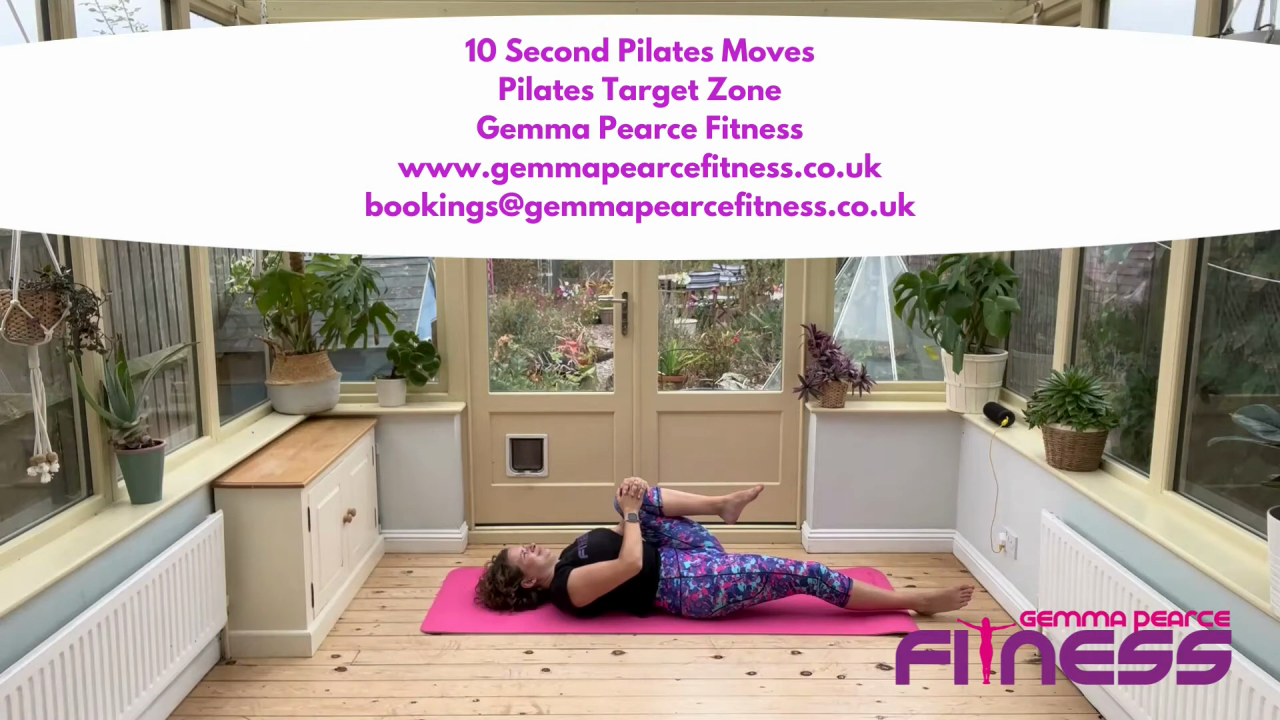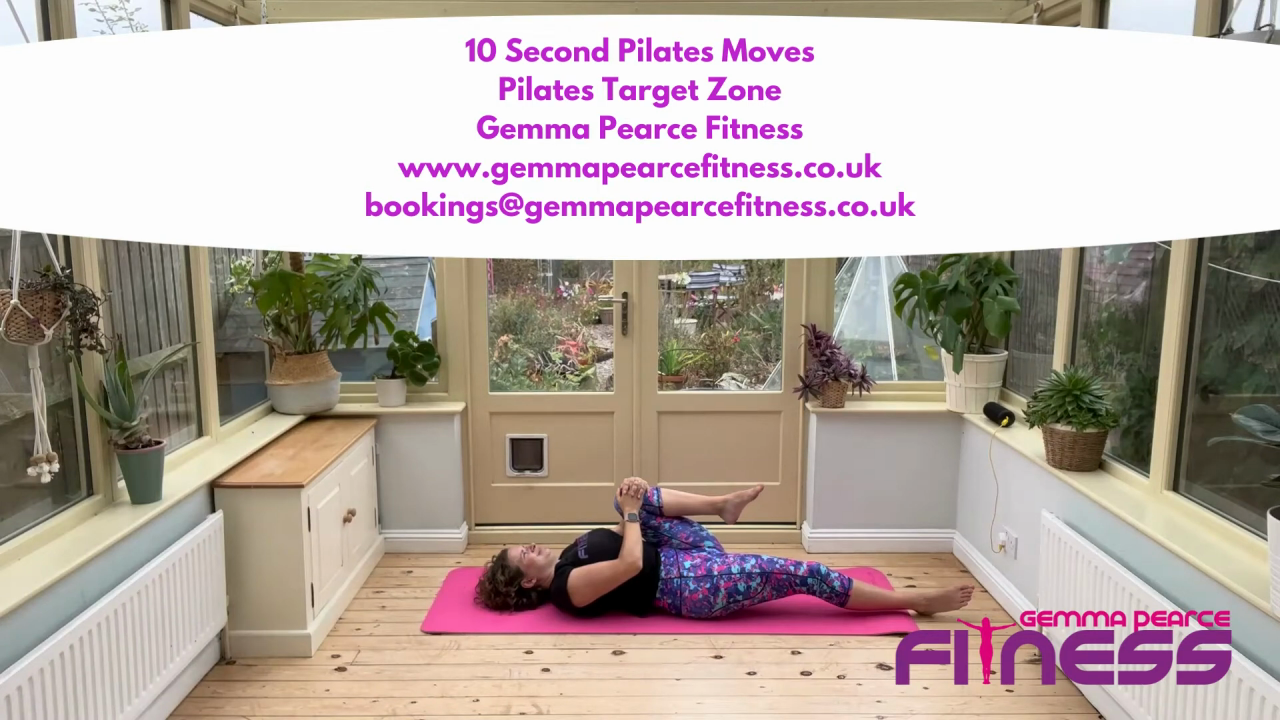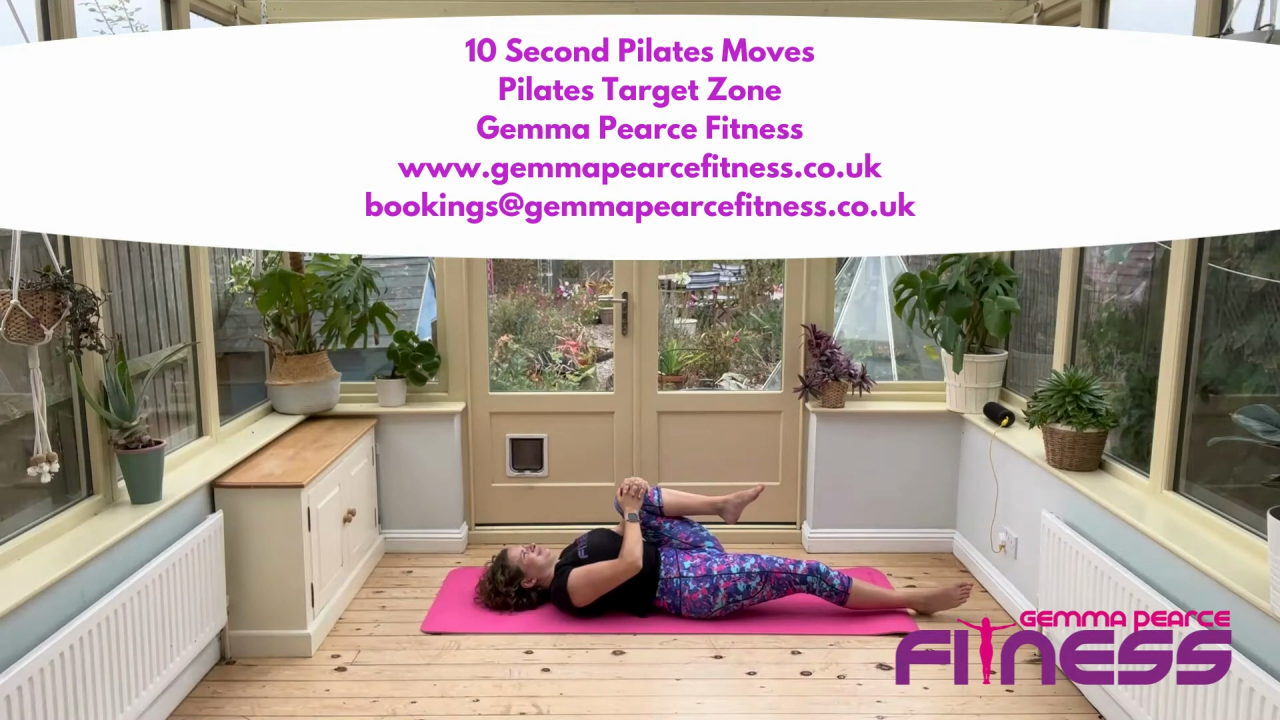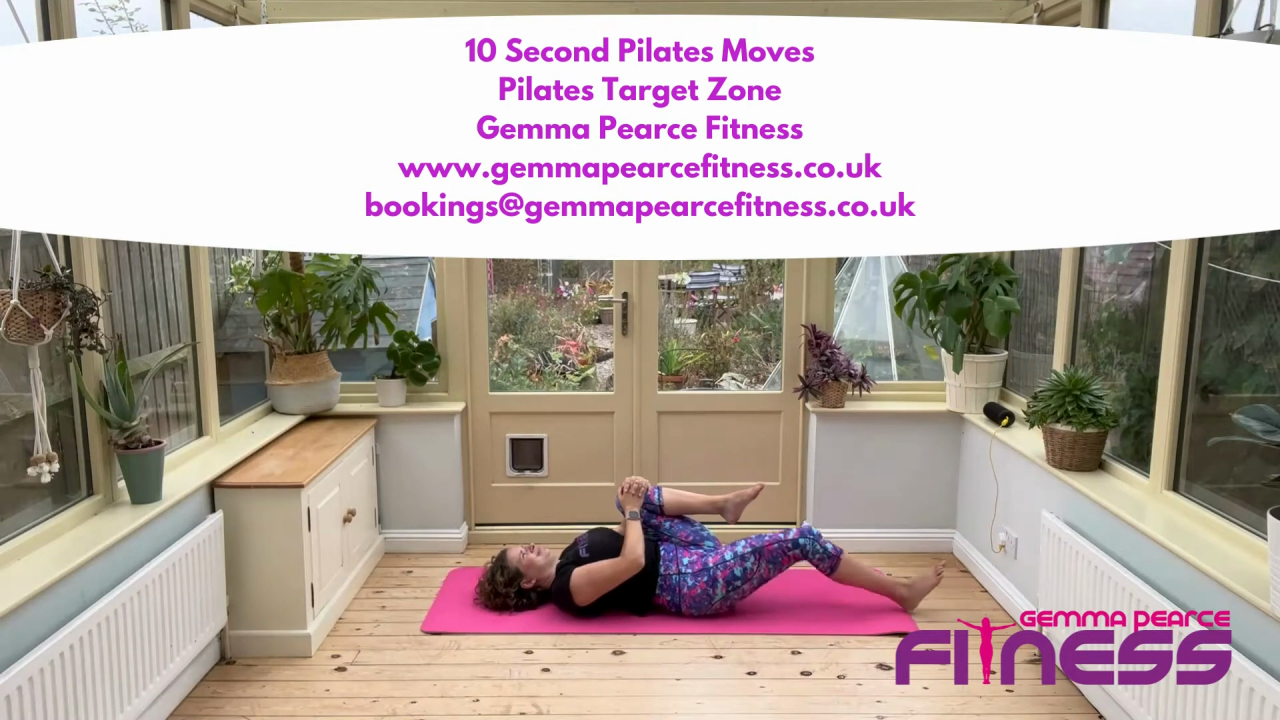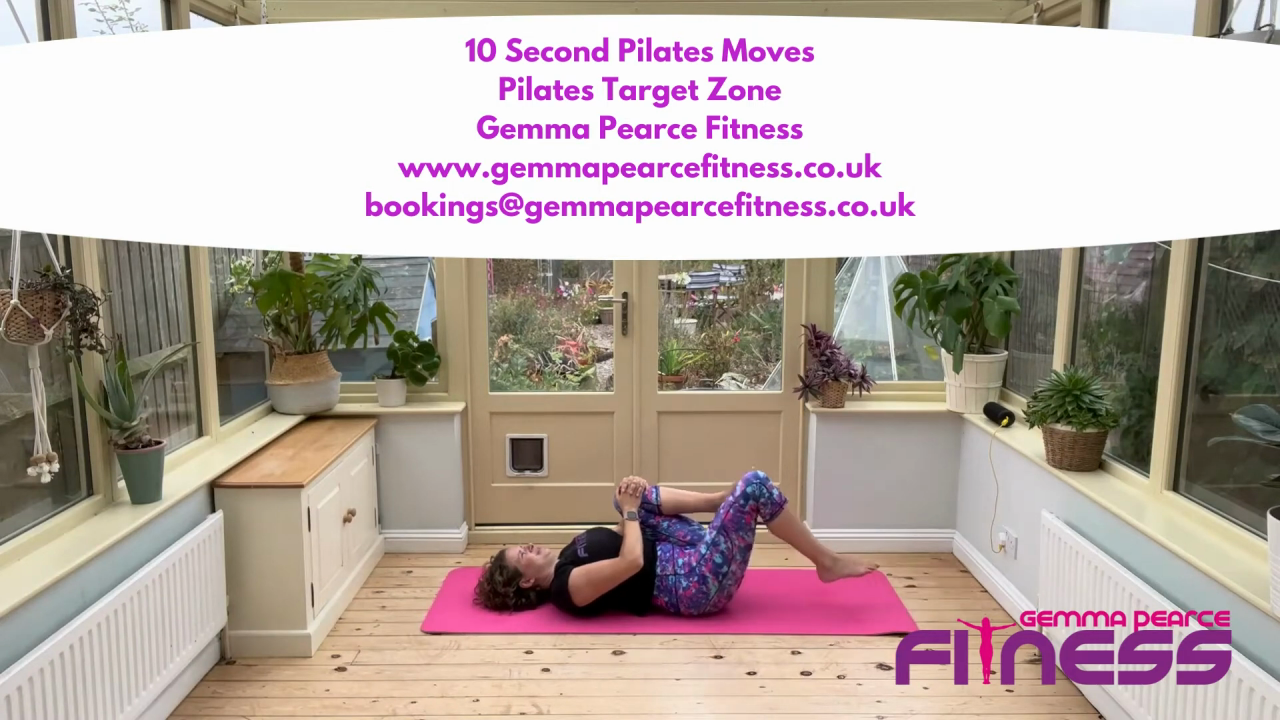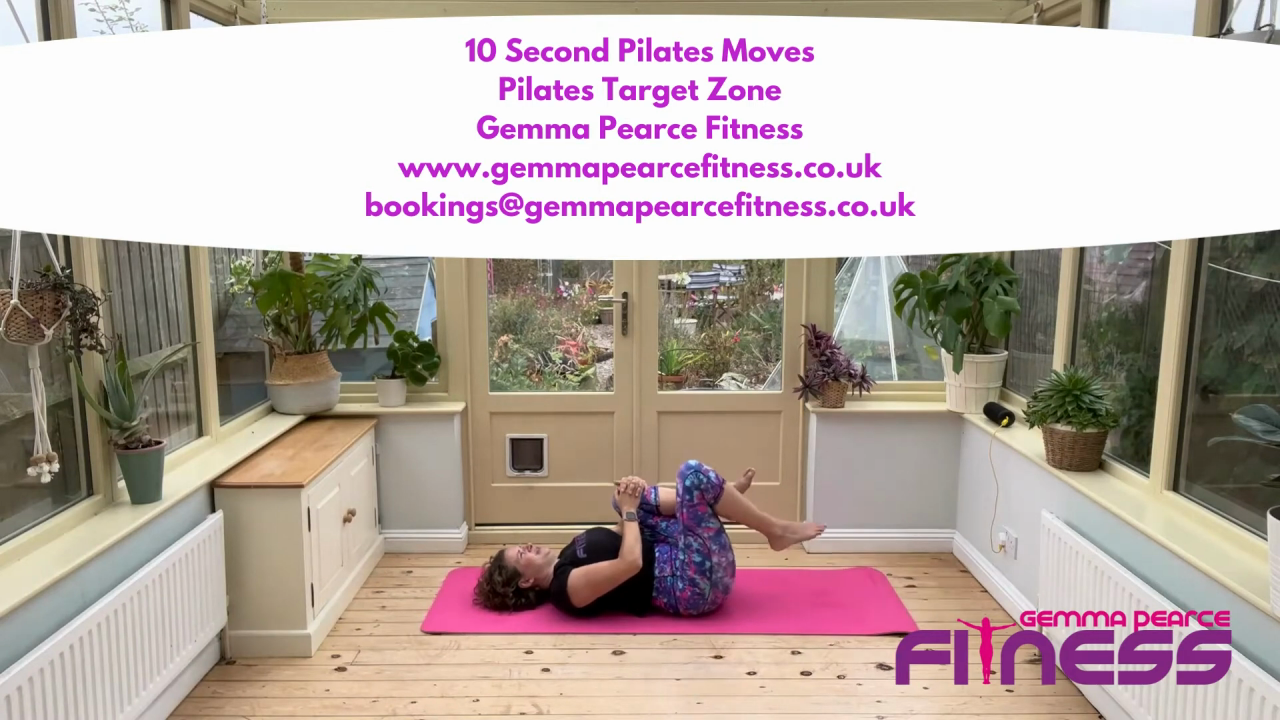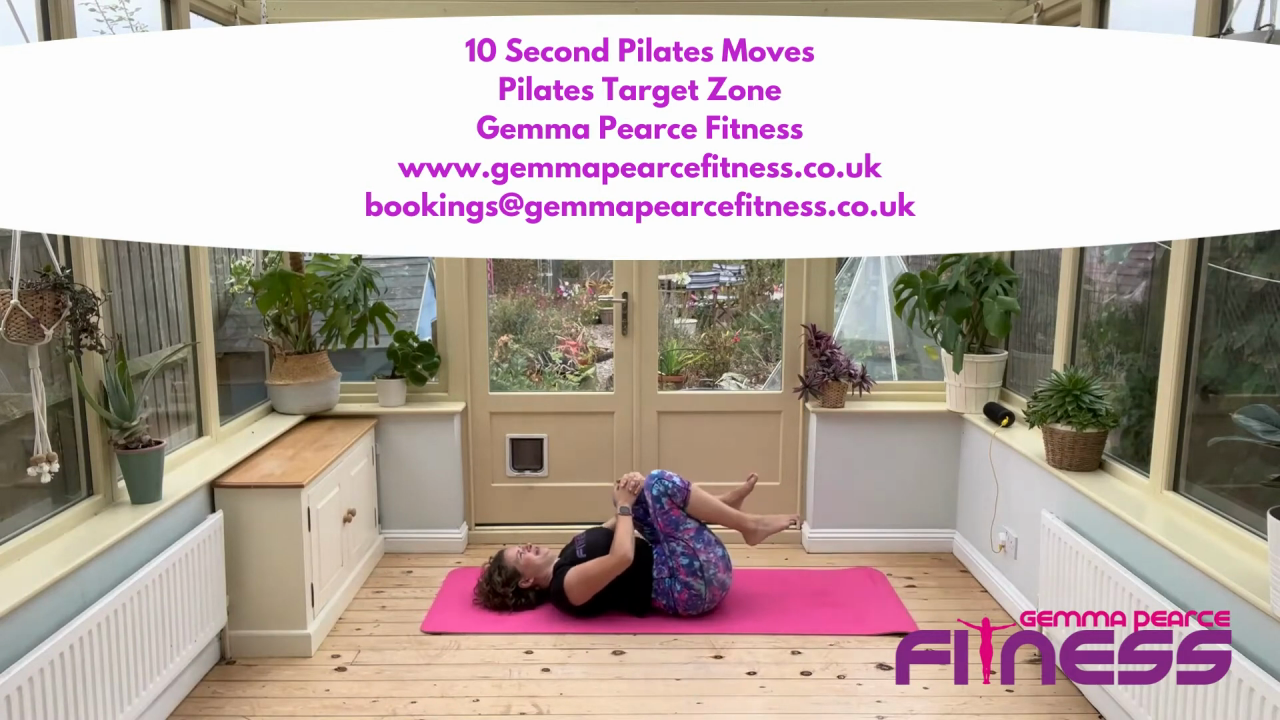
dt=0.4s
person 1, frame 1
left shoulder: (569, 559)
right shoulder: (570, 588)
left elbow: (619, 540)
right elbow: (631, 564)
left wrist: (631, 508)
right wrist: (631, 513)
left hip: (687, 559)
right hip: (690, 586)
left knee: (641, 500)
right knee: (801, 573)
left ankle: (722, 505)
right ankle: (915, 600)
person 1, frame 2
left shoulder: (568, 559)
right shoulder: (569, 587)
left elbow: (620, 540)
right elbow: (631, 563)
left wrist: (633, 506)
right wrist: (631, 512)
left hip: (688, 560)
right hip: (692, 587)
left knee: (641, 499)
right knee: (802, 573)
left ankle: (723, 505)
right ankle: (916, 600)
person 1, frame 3
left shoulder: (569, 559)
right shoulder: (568, 587)
left elbow: (621, 540)
right elbow: (631, 563)
left wrist: (632, 506)
right wrist: (631, 514)
left hip: (690, 560)
right hip: (693, 587)
left knee: (641, 499)
right knee: (804, 573)
left ankle: (723, 504)
right ankle: (917, 599)
person 1, frame 4
left shoulder: (567, 562)
right shoulder: (571, 587)
left elbow: (619, 541)
right elbow: (632, 561)
left wrist: (632, 506)
right wrist: (633, 511)
left hip: (689, 560)
right hip: (696, 585)
left knee: (641, 497)
right knee: (801, 538)
left ankle: (723, 504)
right ankle: (899, 590)
person 1, frame 5
left shoulder: (567, 560)
right shoulder: (570, 587)
left elbow: (621, 539)
right elbow: (633, 561)
left wrist: (631, 504)
right wrist: (630, 510)
left hip: (680, 559)
right hip: (695, 585)
left knee: (641, 498)
right knee: (755, 485)
left ankle: (719, 501)
right ankle: (828, 562)
person 1, frame 6
left shoulder: (567, 559)
right shoulder: (569, 587)
left elbow: (618, 539)
right elbow: (630, 563)
left wrist: (630, 503)
right wrist: (629, 510)
left hip: (672, 560)
right hip: (693, 587)
left knee: (634, 497)
right knee: (693, 473)
left ankle: (723, 501)
right ankle: (777, 531)
person 1, frame 7
left shoulder: (565, 558)
right shoulder: (566, 587)
left elbow: (616, 529)
right elbow: (622, 557)
left wrist: (628, 498)
right wrist: (625, 505)
left hip: (683, 565)
right hip: (694, 588)
left knee: (647, 490)
right knee: (660, 482)
left ankle: (723, 507)
right ankle: (750, 524)
